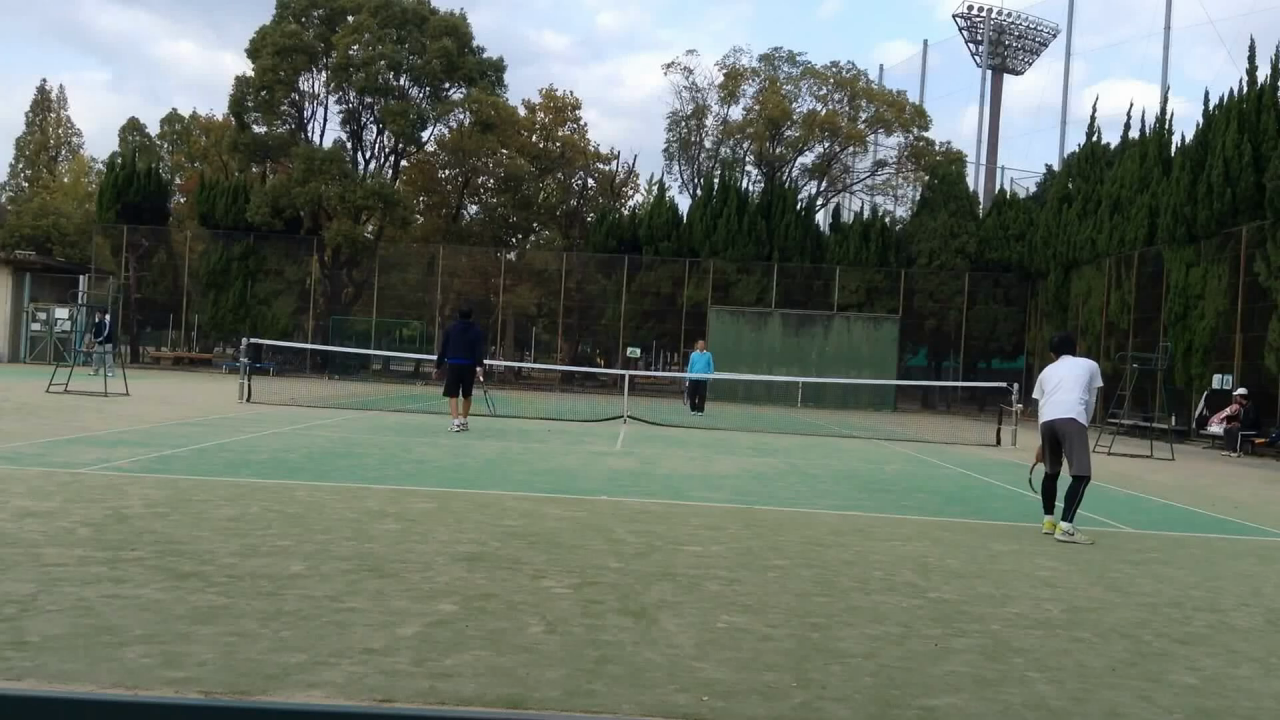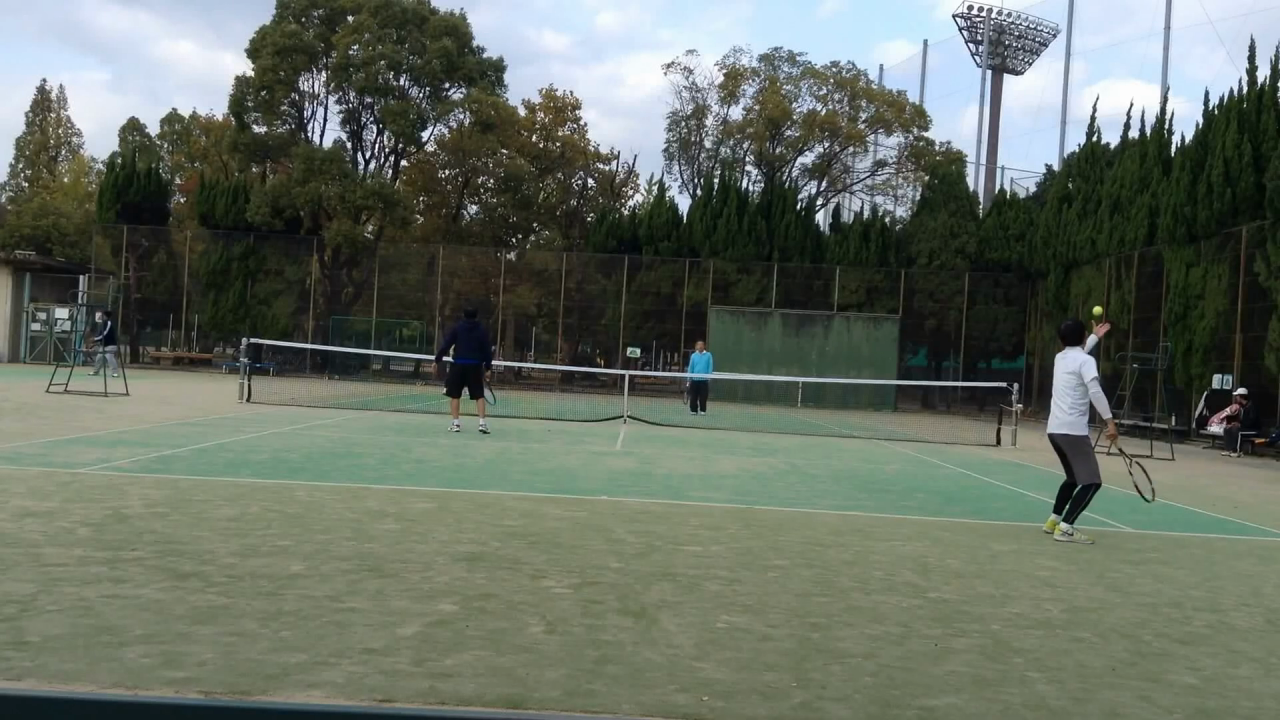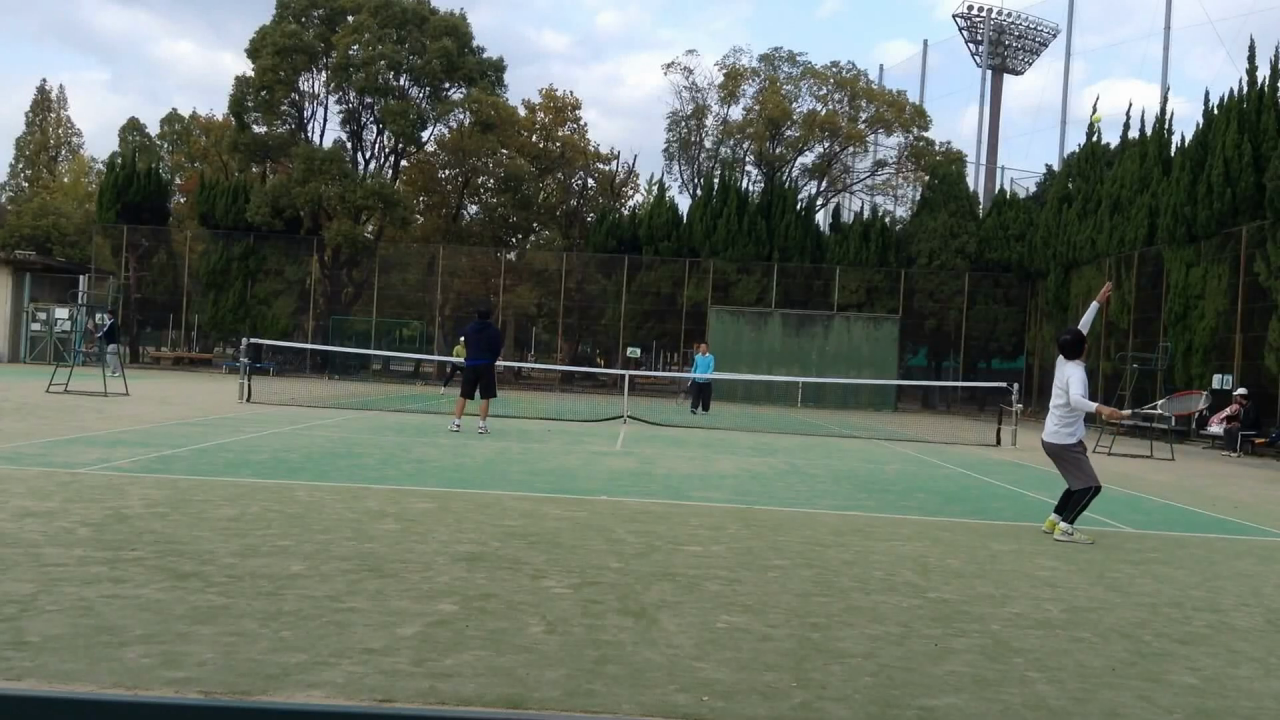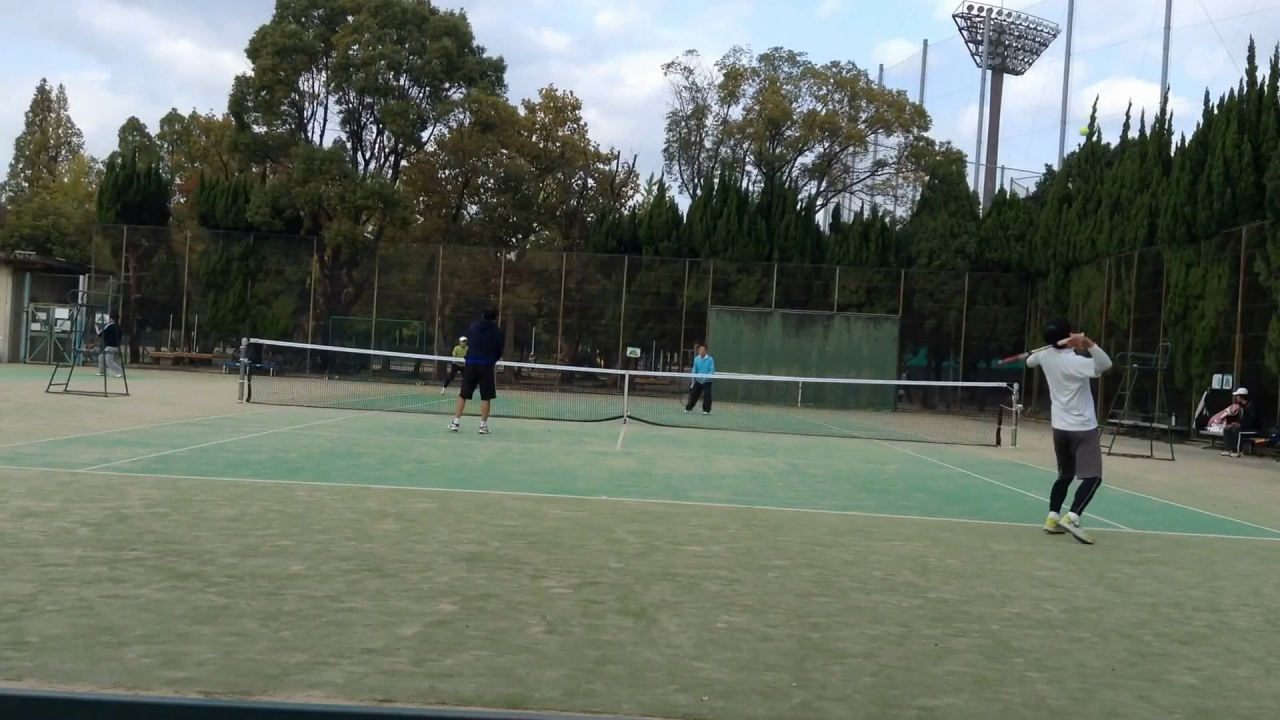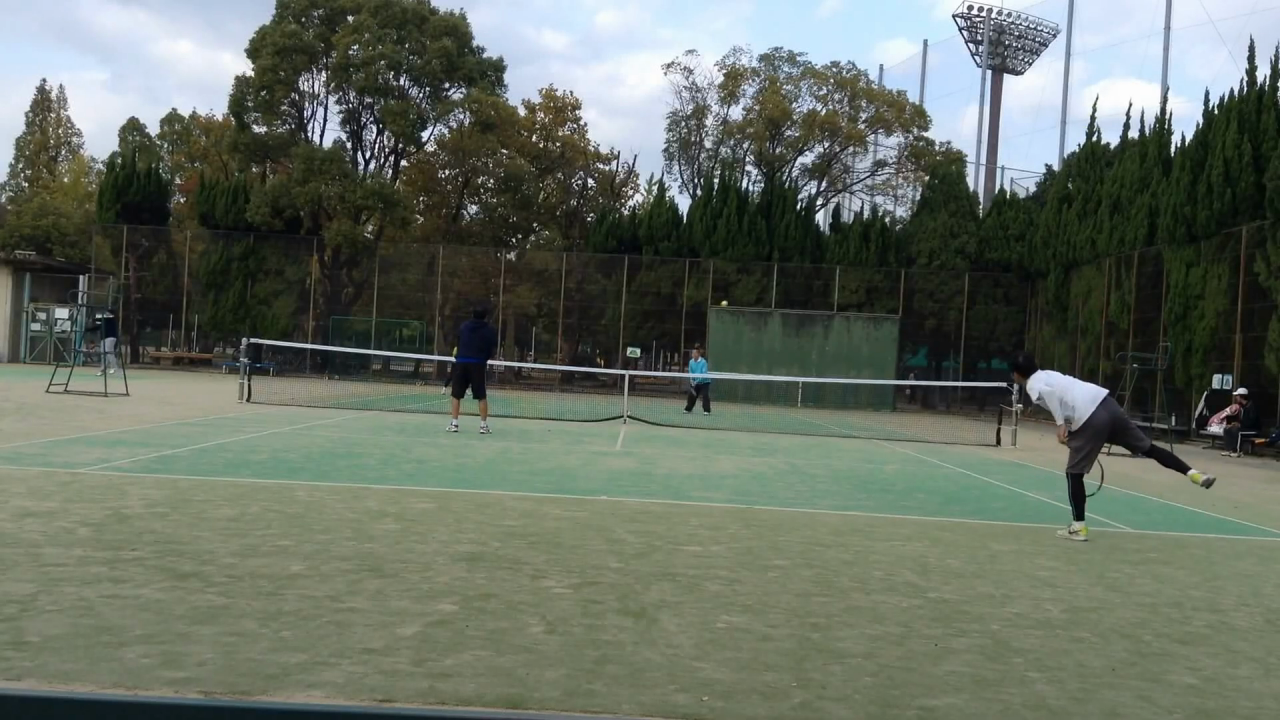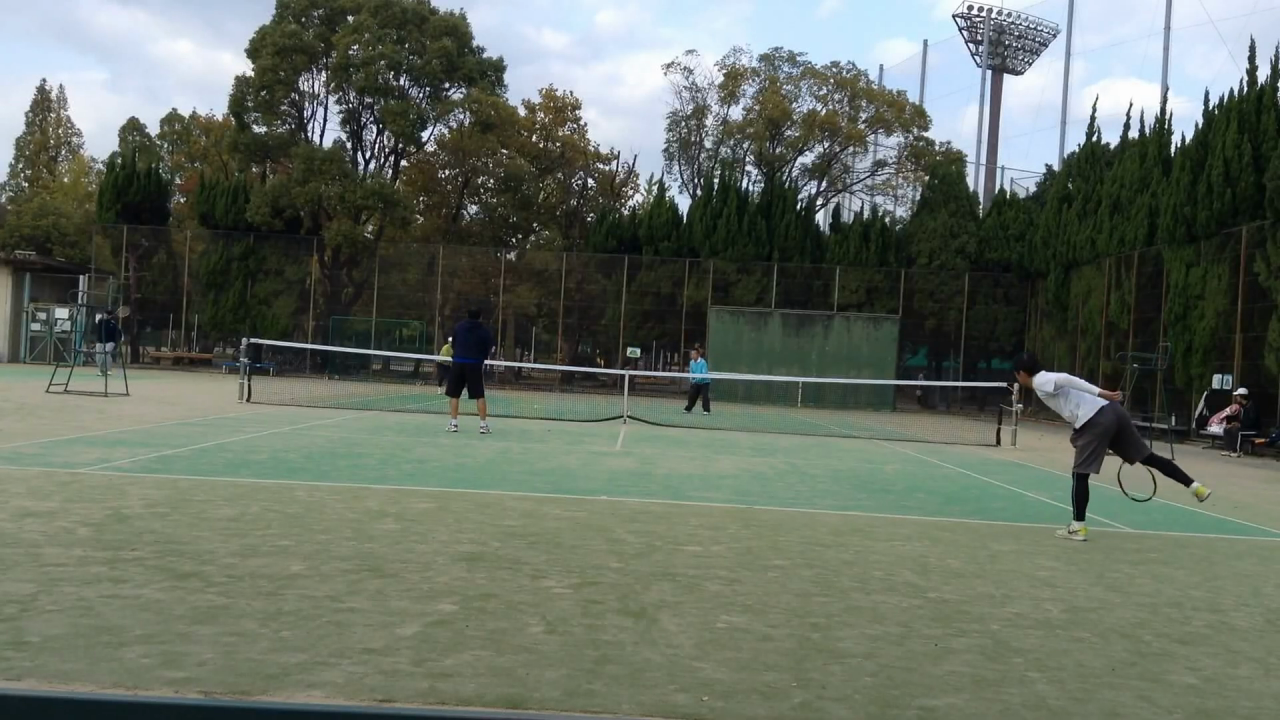
dt=0.4s
person 1, frame 1
left shoulder: (1046, 371)
right shoulder: (1090, 365)
right elbow: (1091, 402)
left wrist: (1041, 445)
right wrist: (1083, 423)
left hip: (1048, 421)
right hip: (1072, 420)
left knee: (1051, 472)
right knee: (1080, 476)
left ankle: (1048, 521)
right ankle: (1065, 527)
person 1, frame 2
left shoulder: (1060, 358)
right shoulder: (1085, 361)
right elbow: (1095, 392)
left wrist: (1096, 337)
right wrist: (1110, 421)
left hip: (1054, 428)
right hip: (1073, 430)
left knee: (1074, 477)
right knee: (1092, 481)
left ankle: (1053, 520)
right ankle: (1065, 528)
person 1, frame 3
left shoulder: (1062, 361)
right shoulder: (1076, 373)
left elbow: (1080, 329)
right elbow: (1075, 401)
left wrist: (1097, 302)
right wrist: (1099, 408)
left hip: (1053, 438)
right hip: (1064, 441)
left knee: (1080, 484)
right knee: (1090, 486)
left ankle: (1054, 520)
right ankle: (1065, 528)
person 1, frame 4
left shoulder: (1046, 355)
right shoulder: (1075, 362)
left elbow: (1030, 361)
right elbow: (1104, 366)
left wrist: (1067, 342)
right wrist: (1089, 344)
left hip: (1060, 428)
right hip: (1084, 428)
left knee: (1065, 475)
right knee: (1092, 477)
left ankle: (1053, 518)
right ankle: (1071, 518)
person 1, frame 5
left shoulder: (1032, 385)
right shoulder: (1048, 375)
left elbow: (1050, 393)
left wrist: (1060, 425)
left hip: (1088, 422)
right hip: (1106, 405)
left knee: (1074, 472)
right knee: (1149, 448)
left ankle: (1078, 526)
right ankle: (1194, 474)
person 1, frame 6
left shoulder: (1040, 382)
right shoulder: (1049, 379)
left elbow: (1068, 380)
left wrist: (1100, 394)
left hip: (1094, 419)
right hip: (1113, 410)
left knee: (1081, 473)
right knee: (1147, 457)
left ankle: (1078, 527)
right ankle: (1195, 486)
